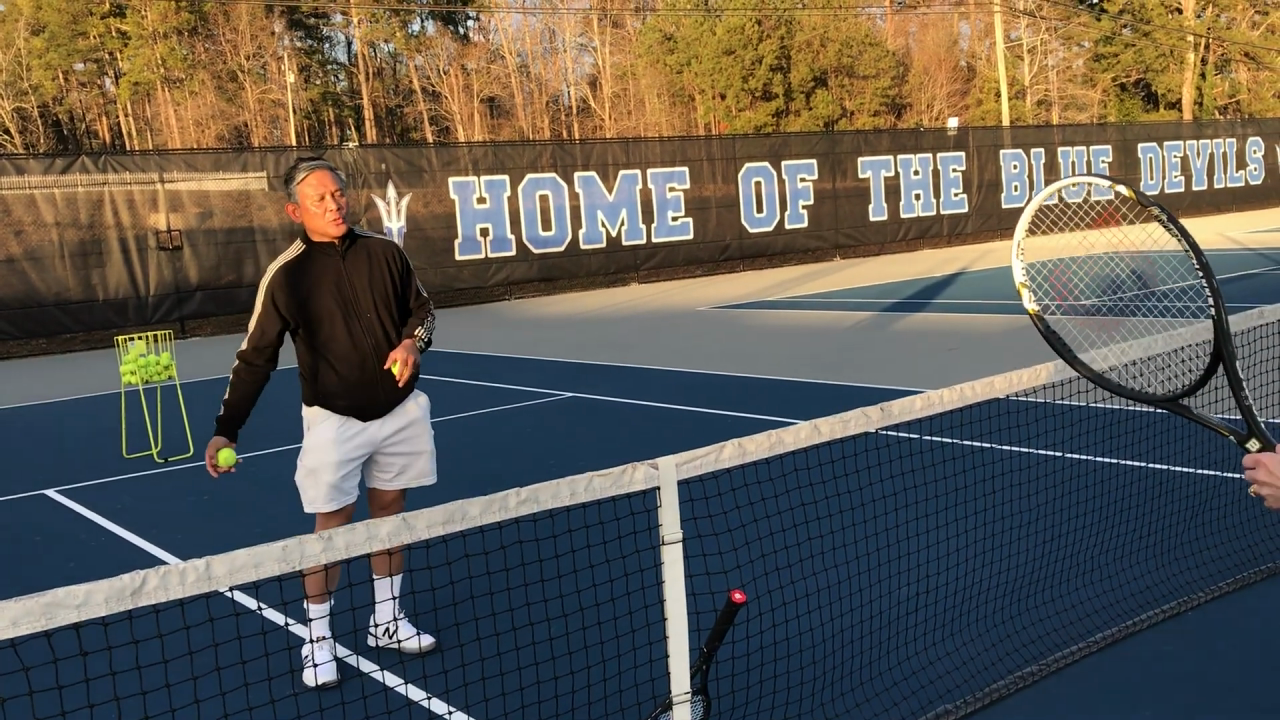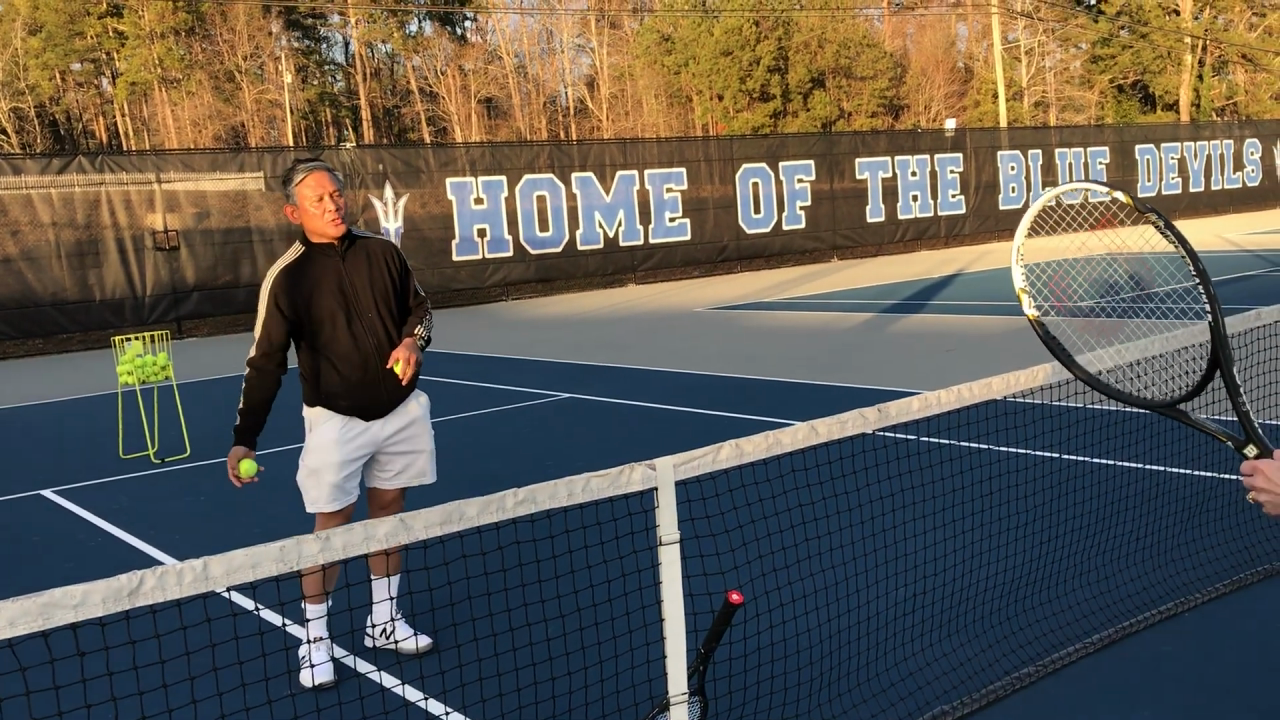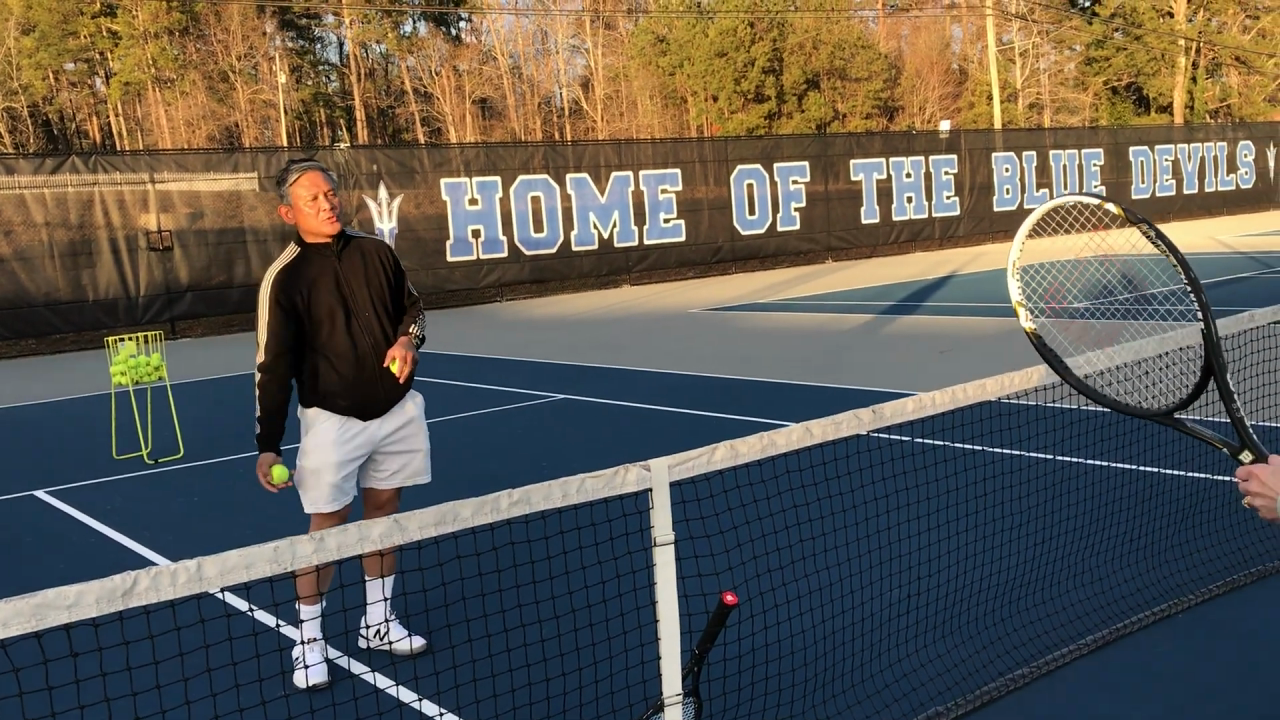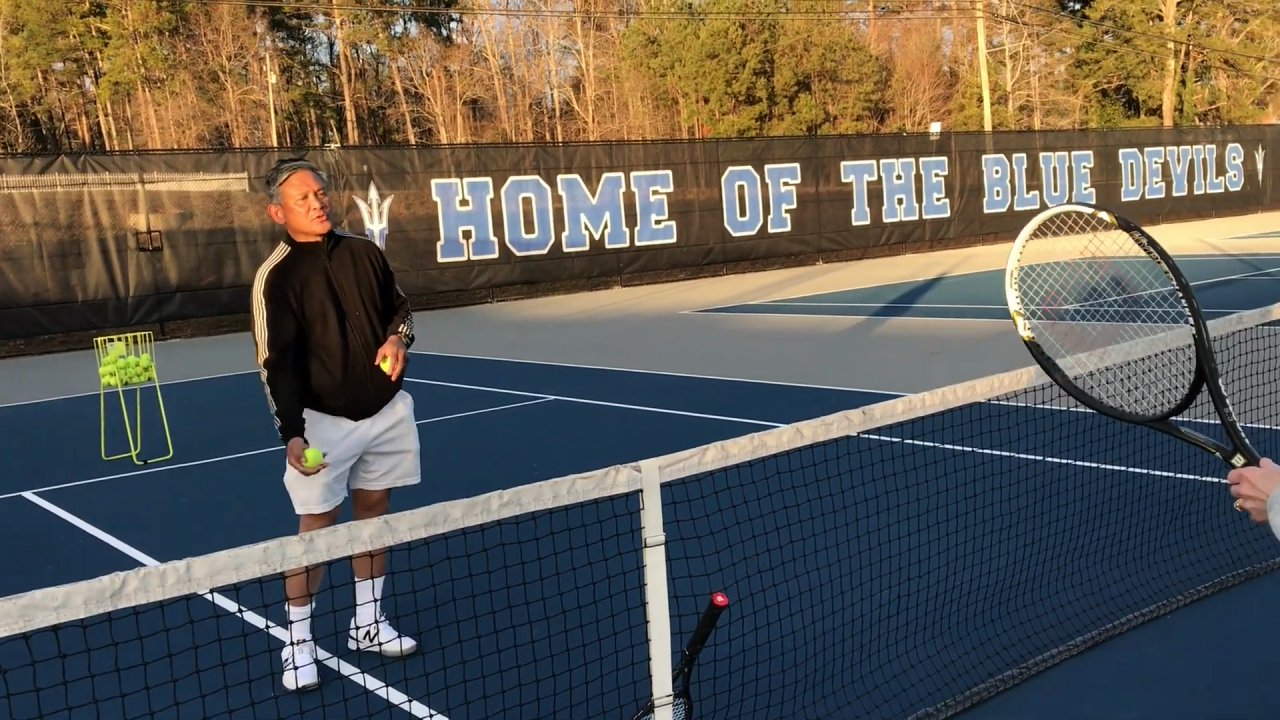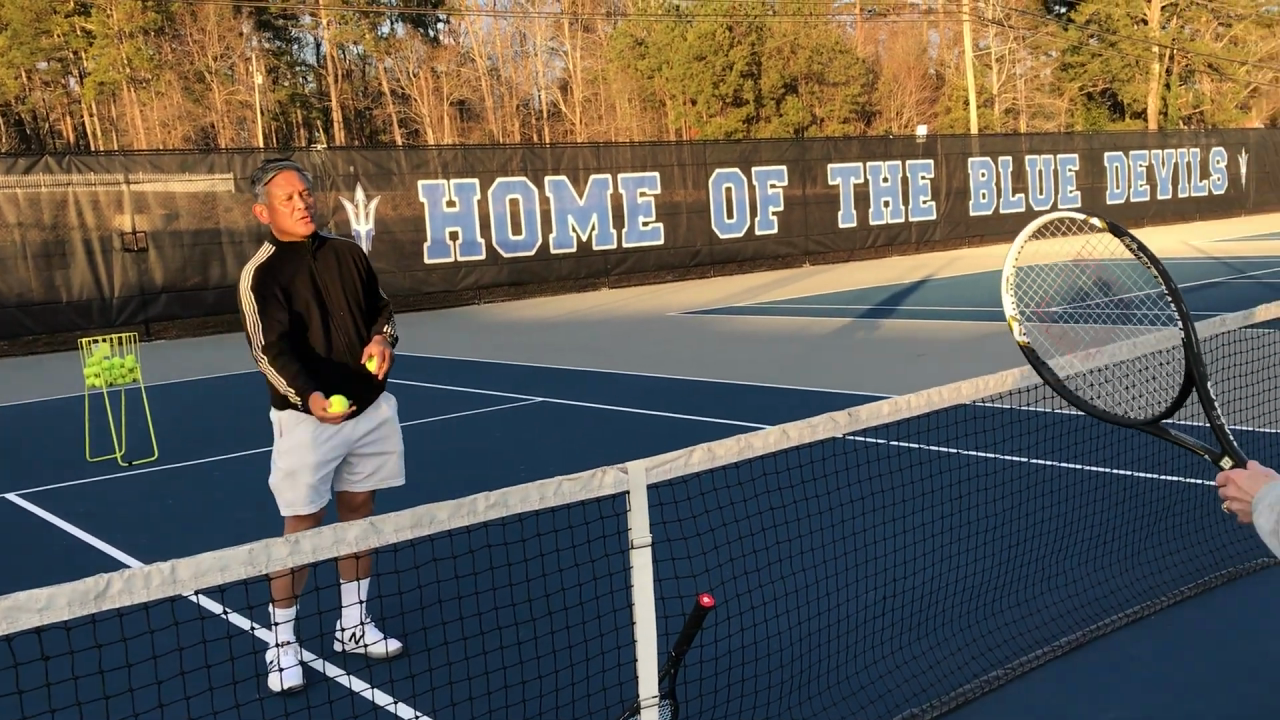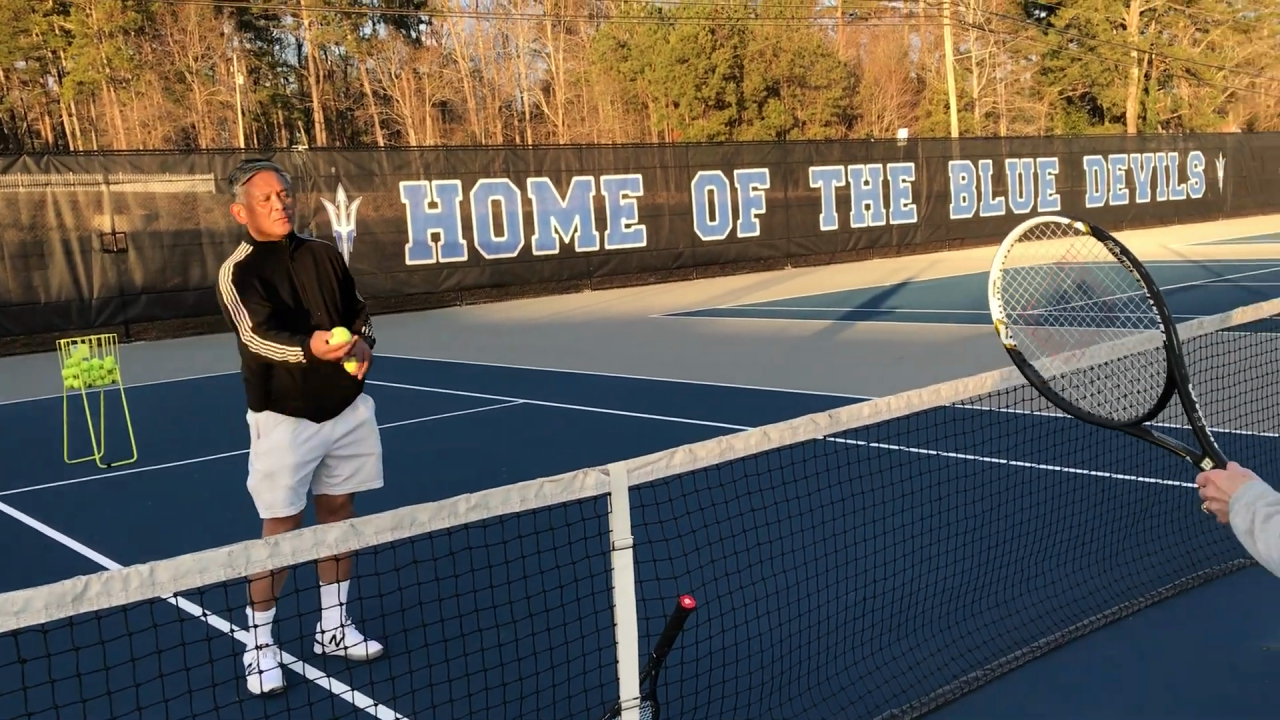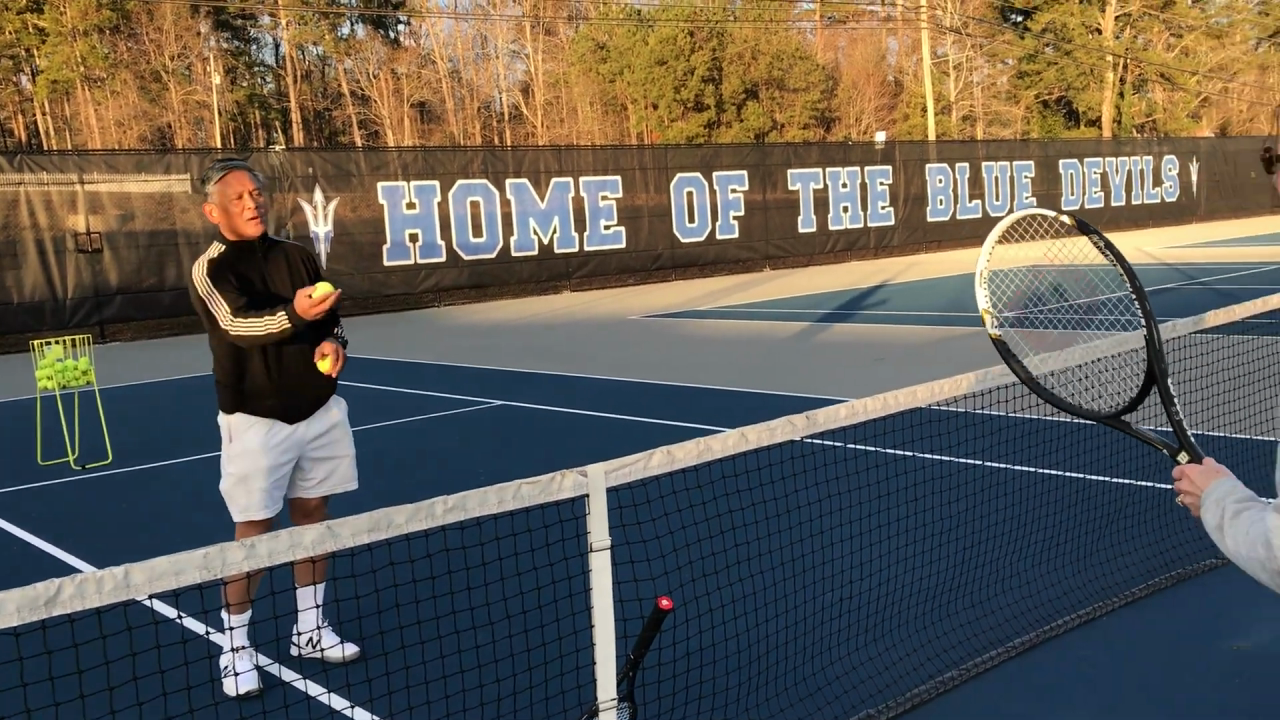
dt=0.1s
person 1, frame 1
left shoulder: (385, 252)
right shoulder: (286, 276)
left elbow: (422, 309)
right elbow: (255, 358)
left wrist: (414, 342)
right wrist: (226, 429)
left hip: (400, 409)
right hip: (335, 420)
left knee: (389, 511)
right knee: (331, 526)
left ankle: (387, 619)
right ankle: (318, 638)
person 1, frame 2
left shoulder: (383, 252)
right shoulder: (287, 278)
left elbow: (418, 307)
right elbow: (264, 364)
left wrist: (413, 341)
right wrist: (244, 438)
left hip: (400, 408)
right hip: (336, 418)
left knee: (387, 510)
right knee: (331, 526)
left ankle: (385, 619)
right ankle: (314, 638)
person 1, frame 3
left shoulder: (376, 252)
right shoulder: (284, 278)
left elbow: (411, 307)
right elbow: (273, 368)
left wrist: (408, 340)
right wrist: (267, 444)
left hip: (397, 408)
right hip: (333, 419)
left knee: (383, 511)
right knee: (328, 526)
left ankle: (378, 621)
right ankle: (309, 639)
person 1, frame 4
left shoulder: (365, 252)
right shoulder: (276, 276)
left elbow: (398, 308)
right elbow: (275, 362)
left wrist: (398, 339)
right wrist: (292, 433)
left hip: (385, 406)
right hip: (324, 419)
left knee: (373, 510)
right knee: (317, 527)
left ankle: (368, 622)
right ankle: (297, 639)
person 1, frame 5
left shoulder: (348, 253)
right shoulder: (261, 274)
left elbow: (381, 310)
right elbow: (272, 351)
left wrist: (382, 339)
right wrist: (309, 397)
left hip: (369, 407)
right hip: (309, 418)
left knee: (358, 512)
right knee: (302, 528)
left ankle: (353, 624)
right ankle: (281, 640)
person 1, frame 6
left shoulder: (325, 254)
right shoulder: (239, 272)
left elbow: (357, 312)
right elbow: (259, 336)
left wrist: (361, 341)
right wrist: (310, 347)
left hip: (346, 409)
right hip: (283, 419)
left knee: (337, 514)
right knee: (280, 530)
left ankle: (334, 626)
right ankle: (260, 644)
person 1, frame 7
left shoulder: (298, 256)
right shoulder: (211, 269)
left elbow: (329, 316)
right elbow: (237, 325)
left wrist: (334, 341)
right wrist: (295, 315)
left hip: (319, 411)
right hip: (256, 421)
left knee: (312, 516)
right knee: (254, 532)
left ankle: (310, 628)
right ankle: (236, 646)
